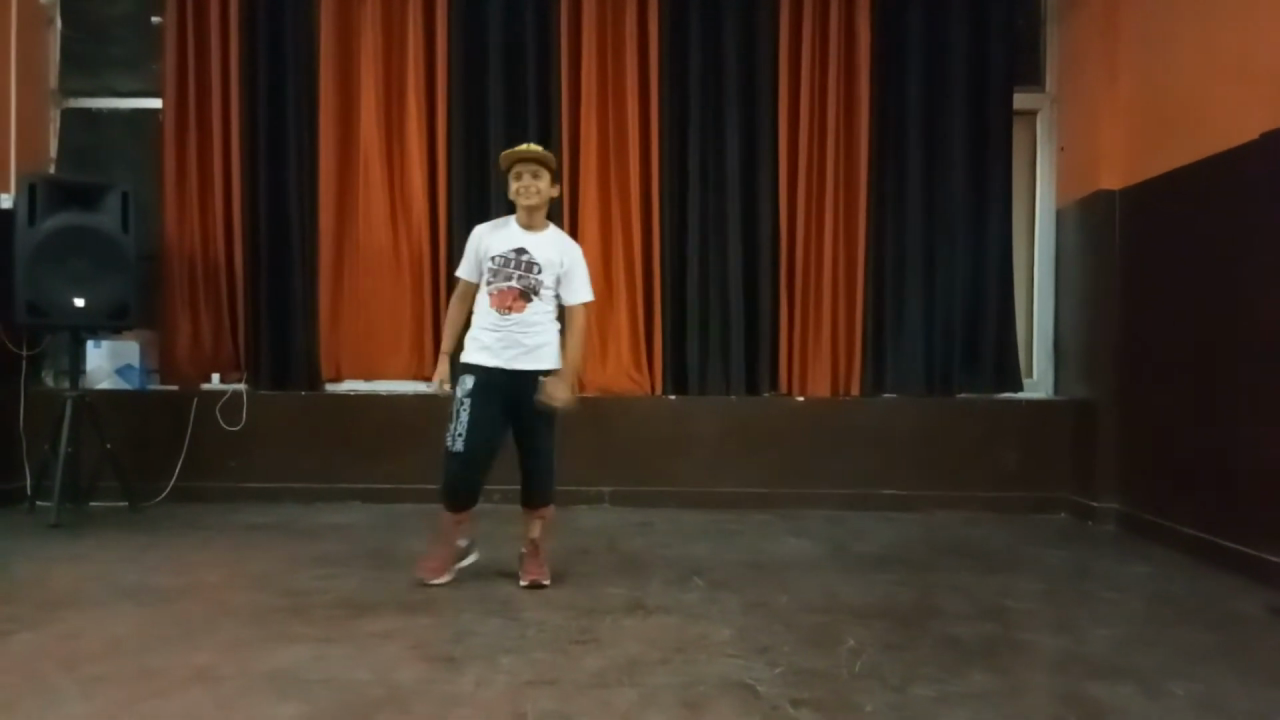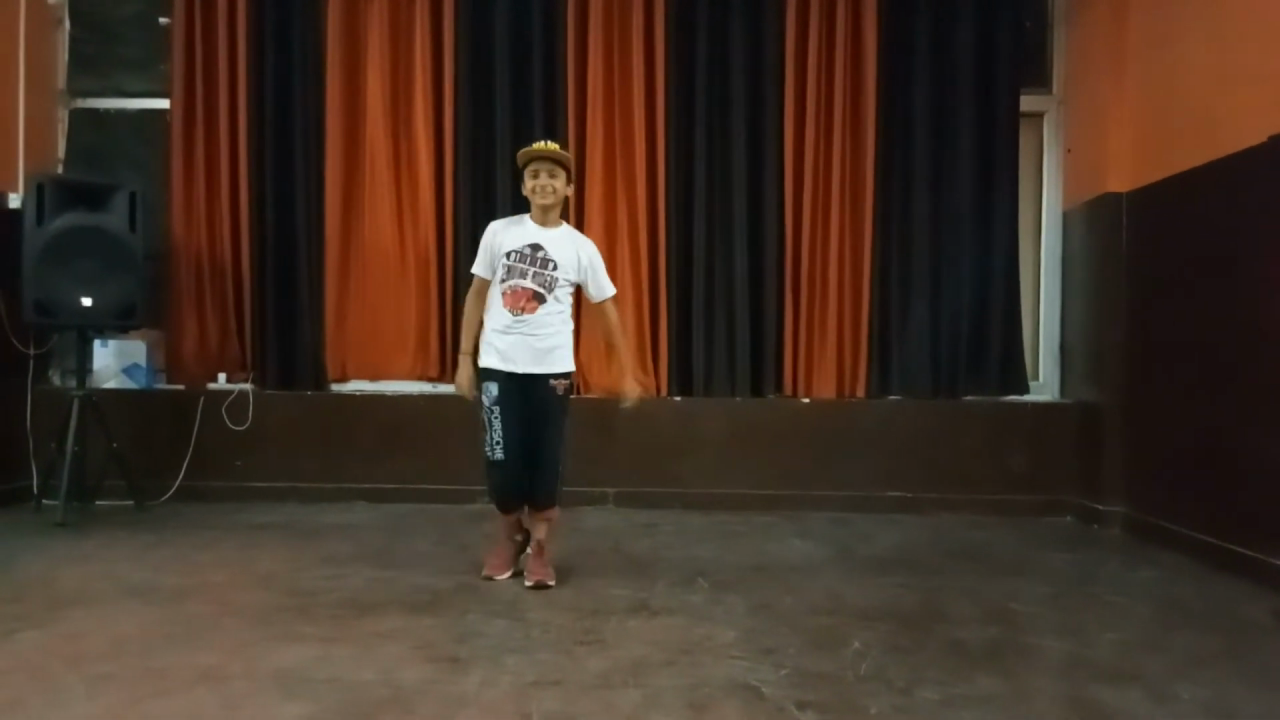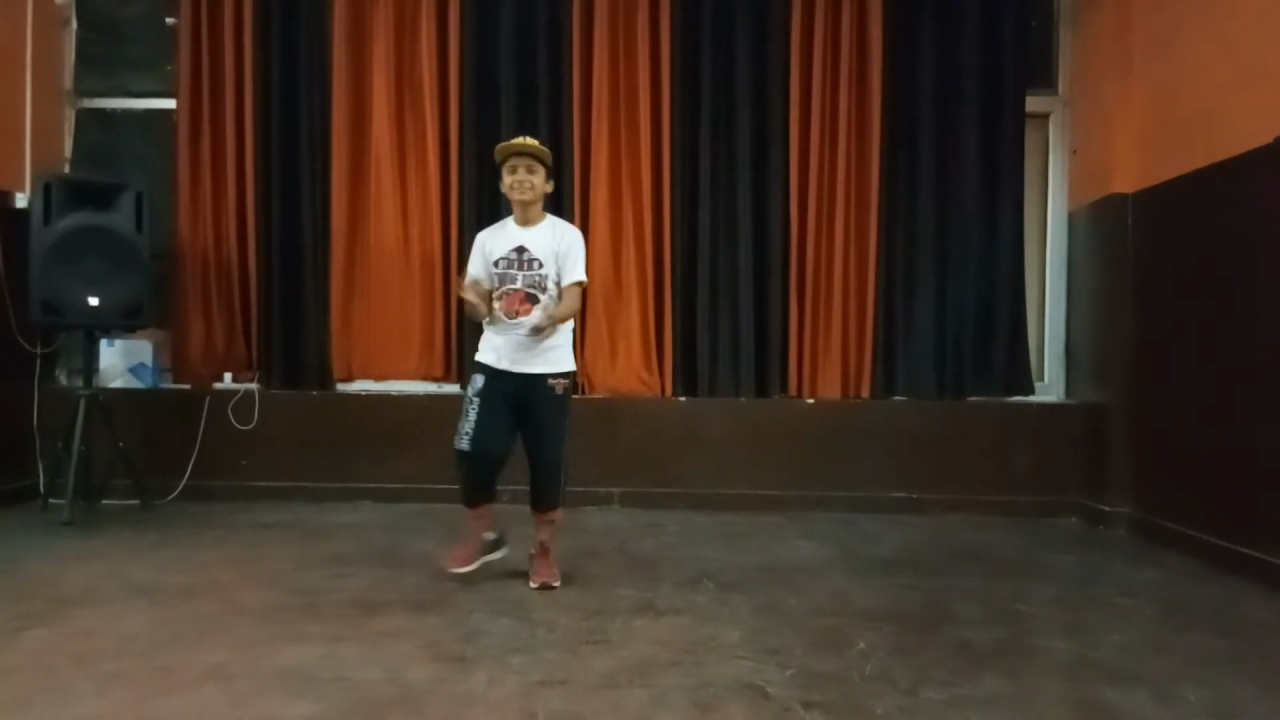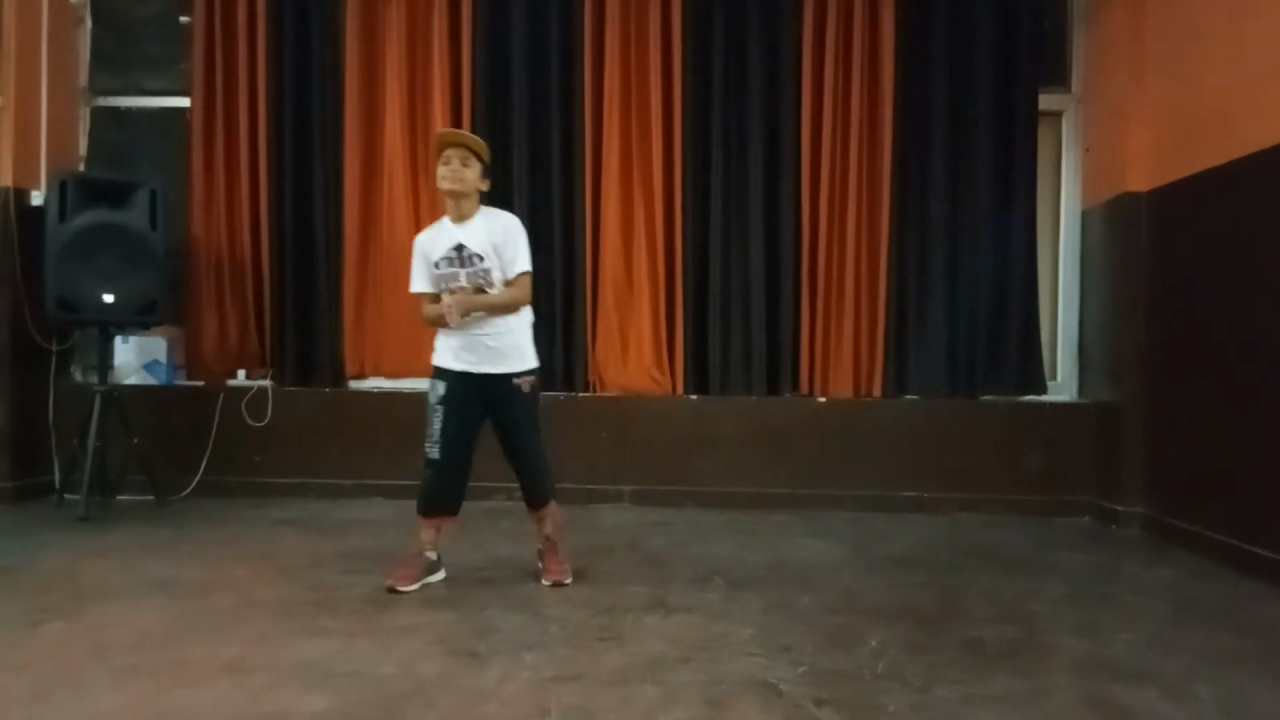
dt=0.4s
person 1, frame 1
left shoulder: (566, 248)
right shoulder: (484, 234)
left elbow: (576, 317)
right elbow: (462, 297)
left wrist: (565, 377)
right wrist: (444, 357)
left hip: (538, 368)
right hip: (481, 362)
left knee: (537, 461)
right knee: (464, 455)
left ankle: (533, 550)
right ankle: (454, 542)
person 1, frame 2
left shoulder: (580, 247)
right shoulder: (498, 232)
left elbow: (607, 307)
right elbow: (477, 296)
left wrist: (627, 373)
right wrist: (464, 360)
left hip: (552, 369)
right hip: (498, 366)
left knee: (545, 462)
right knee: (503, 461)
left ankle: (538, 549)
right ankle: (513, 536)
person 1, frame 3
left shoulder: (566, 236)
right shoulder: (487, 239)
left elbow: (573, 301)
right elbow: (480, 301)
left wrist: (550, 318)
right wrist: (475, 301)
left hip: (548, 368)
right hip: (495, 363)
left knee: (547, 463)
right knee: (476, 451)
left ankle: (543, 551)
right ankle: (484, 534)
person 1, frame 4
left shoulder: (506, 226)
right shoulder: (426, 240)
left elbow: (521, 293)
right elbow: (426, 310)
left wrist: (473, 302)
right wrist: (445, 310)
left hip: (512, 365)
right hip: (455, 366)
left knee: (529, 459)
right knee: (442, 460)
left ankle: (550, 546)
right ankle: (427, 554)
